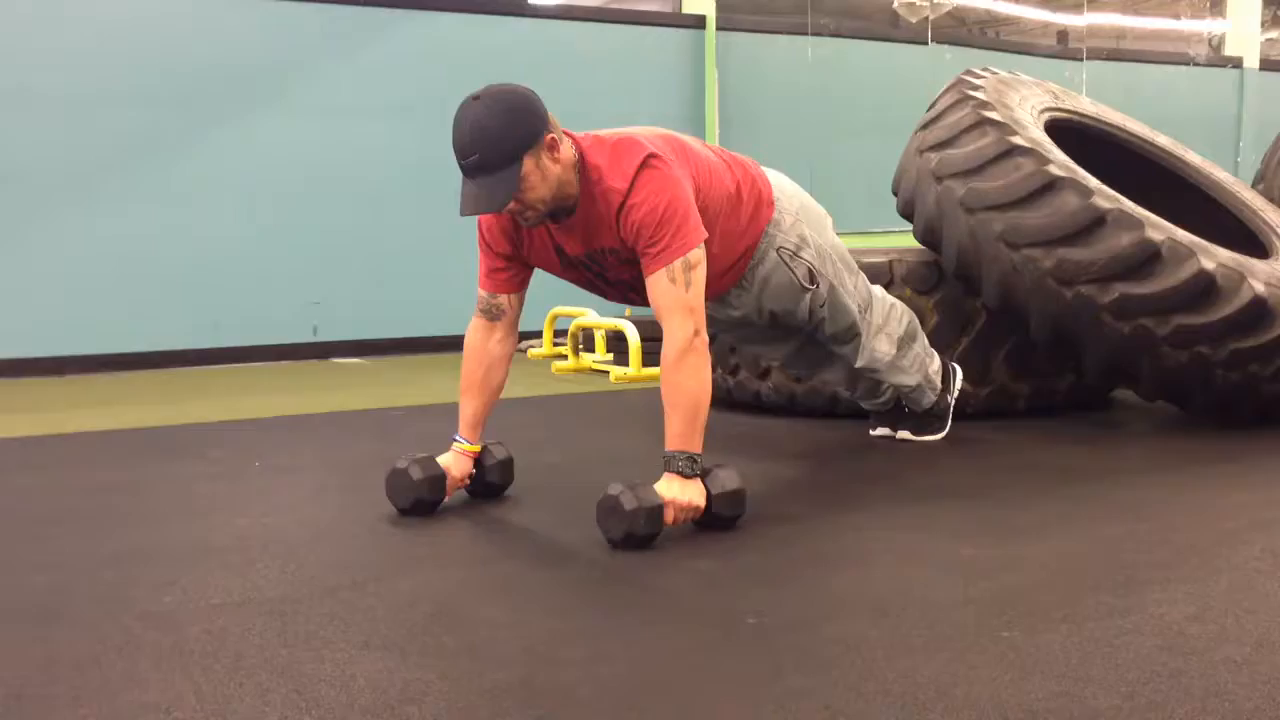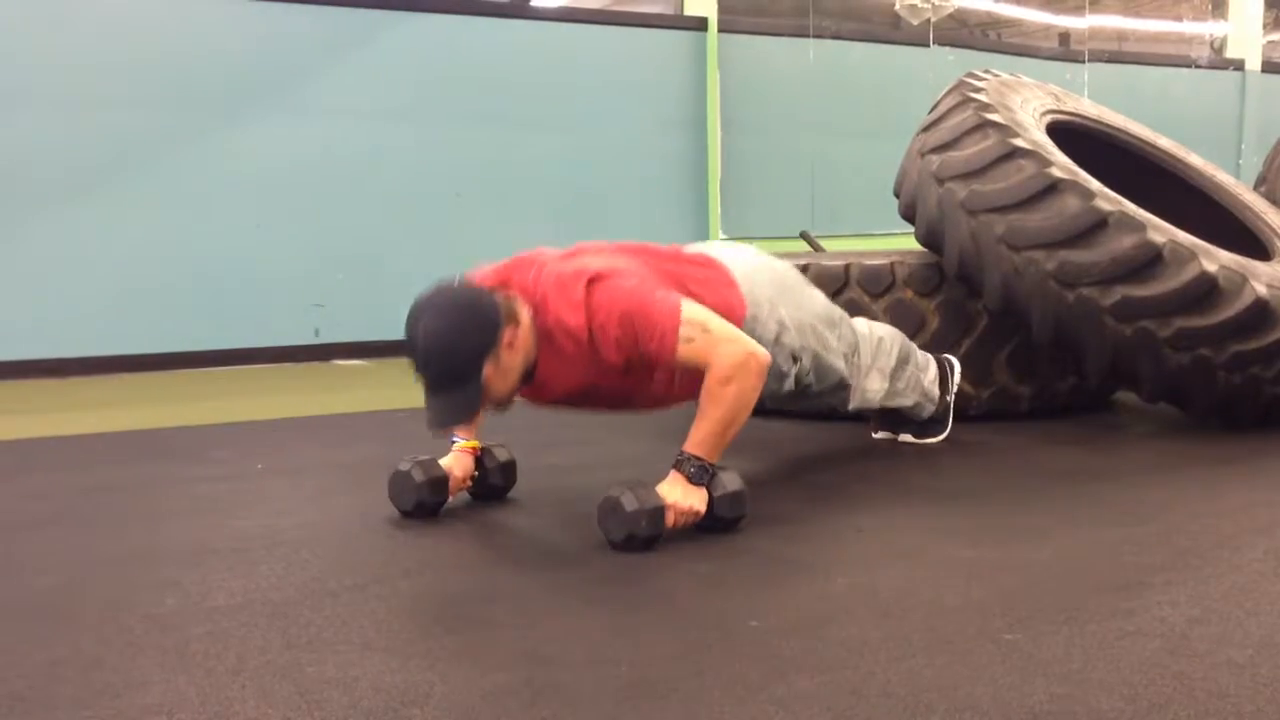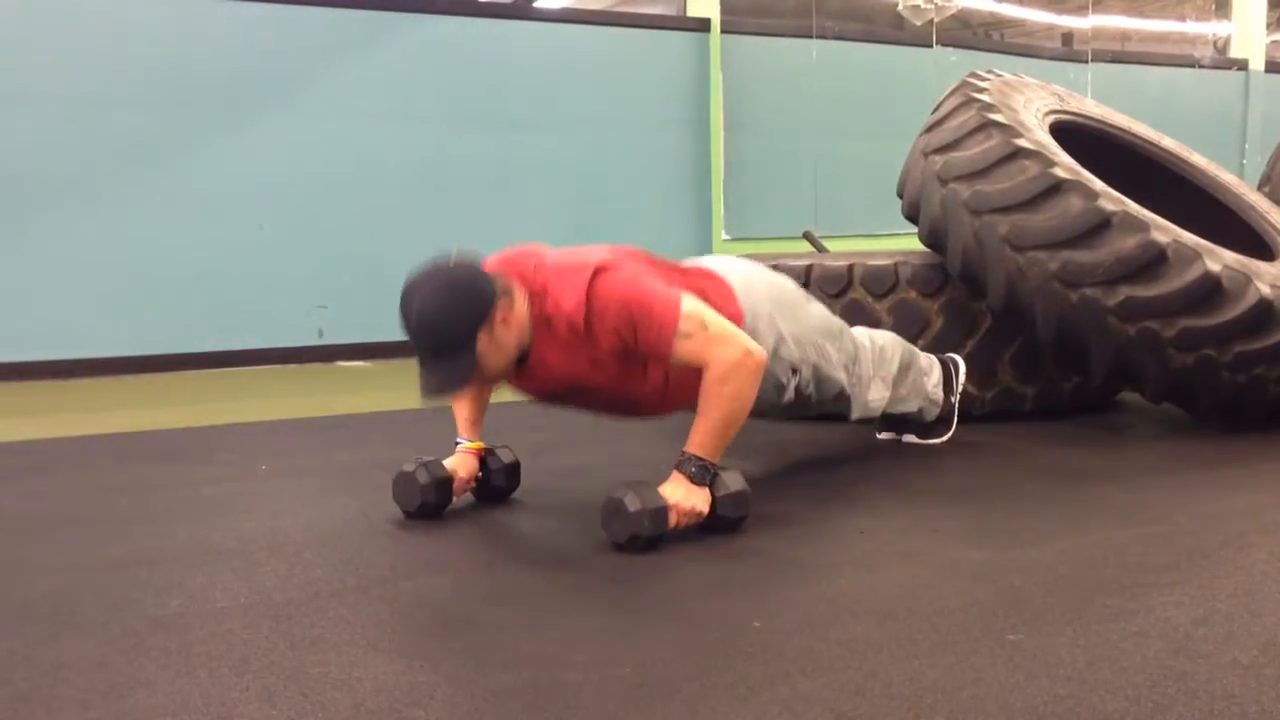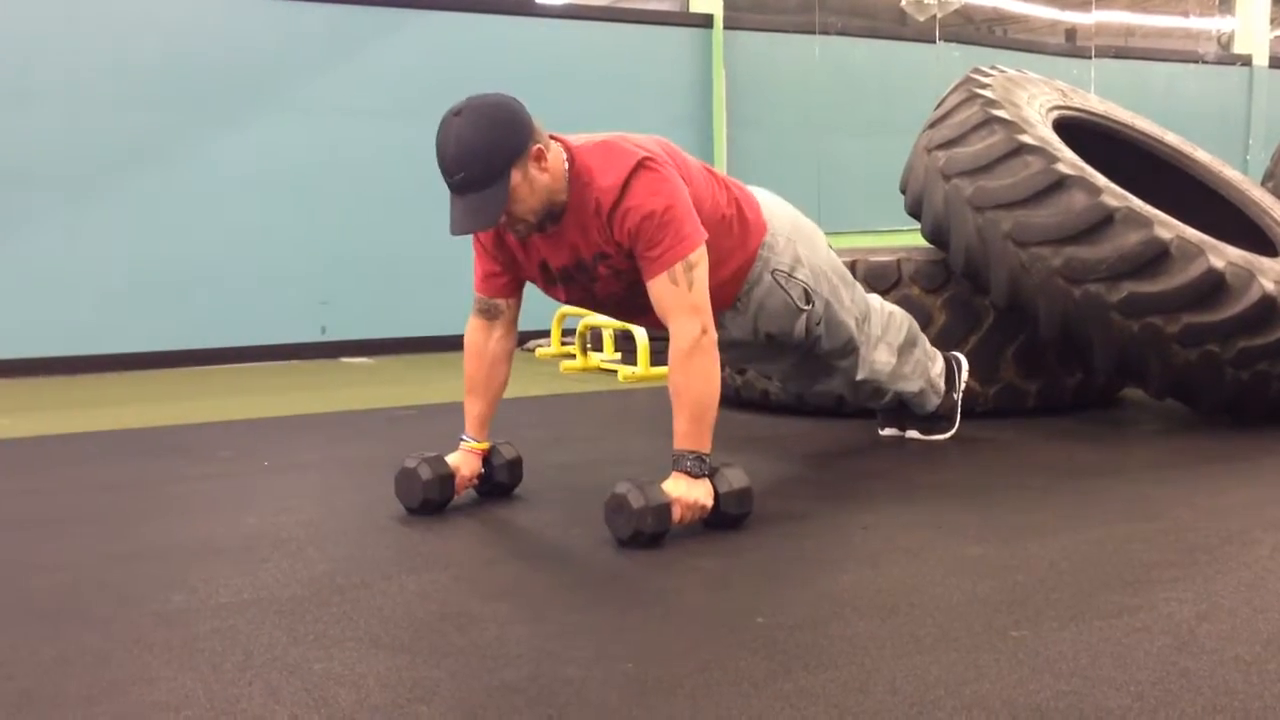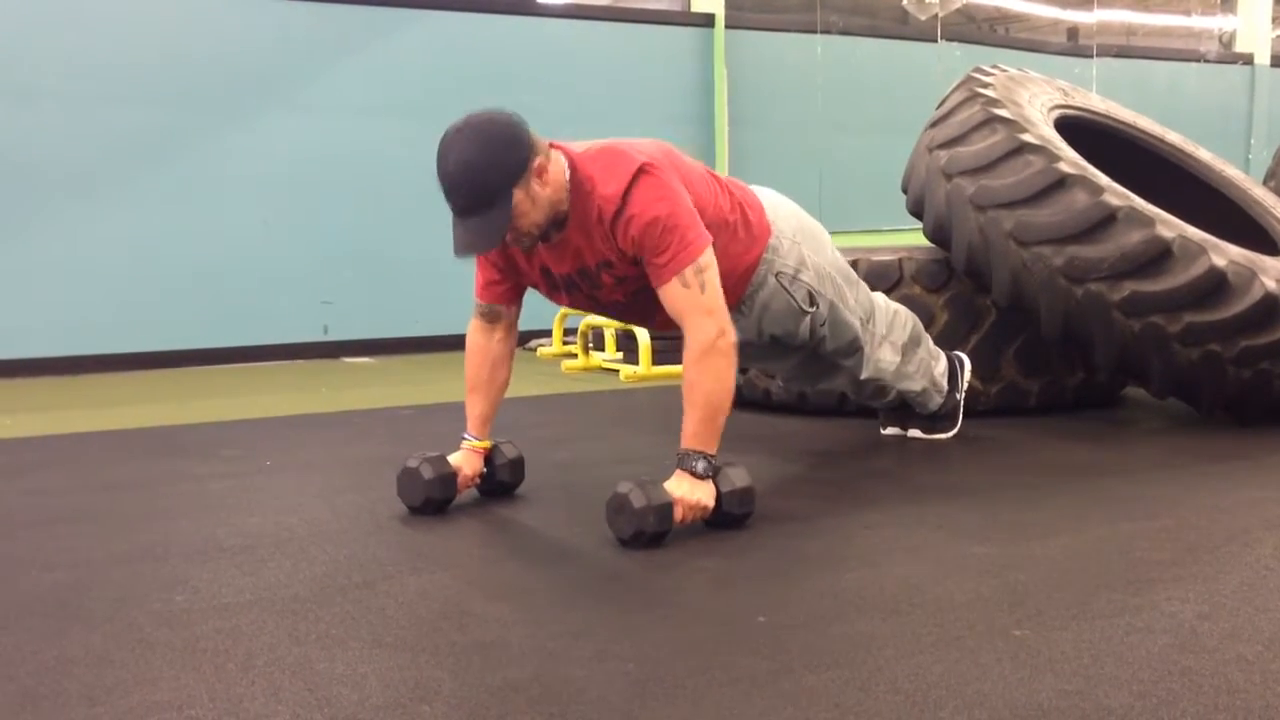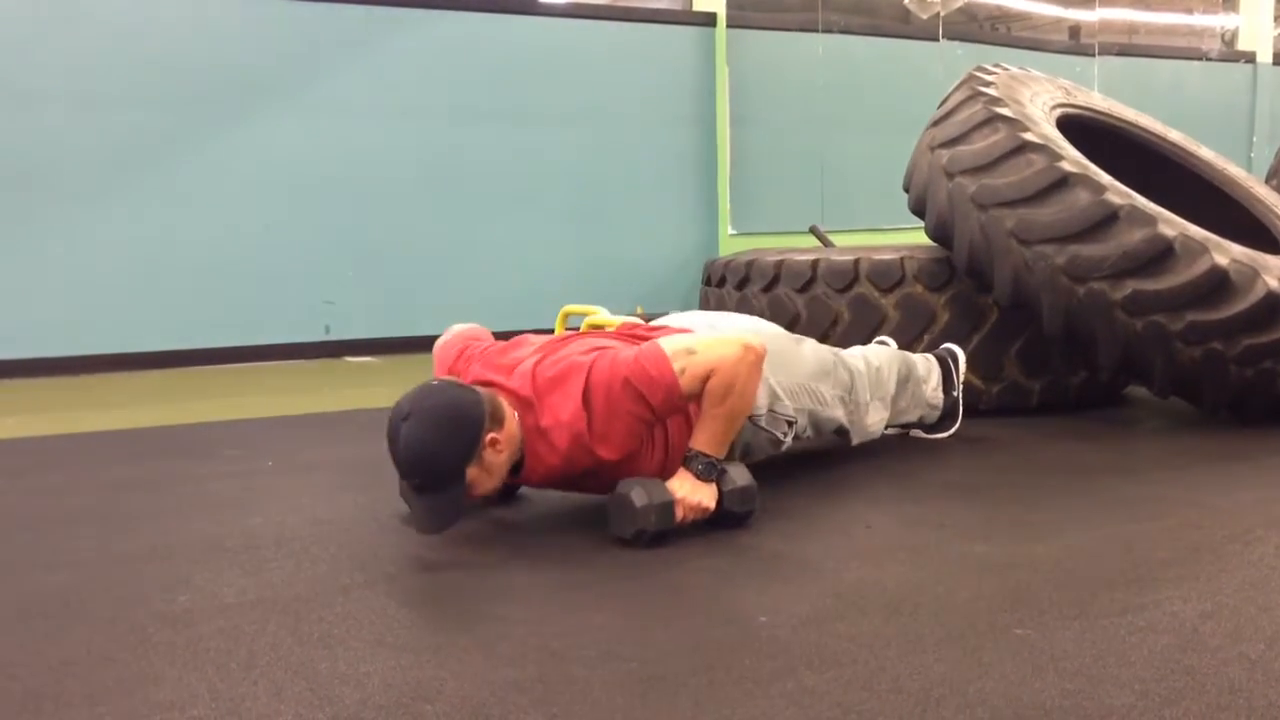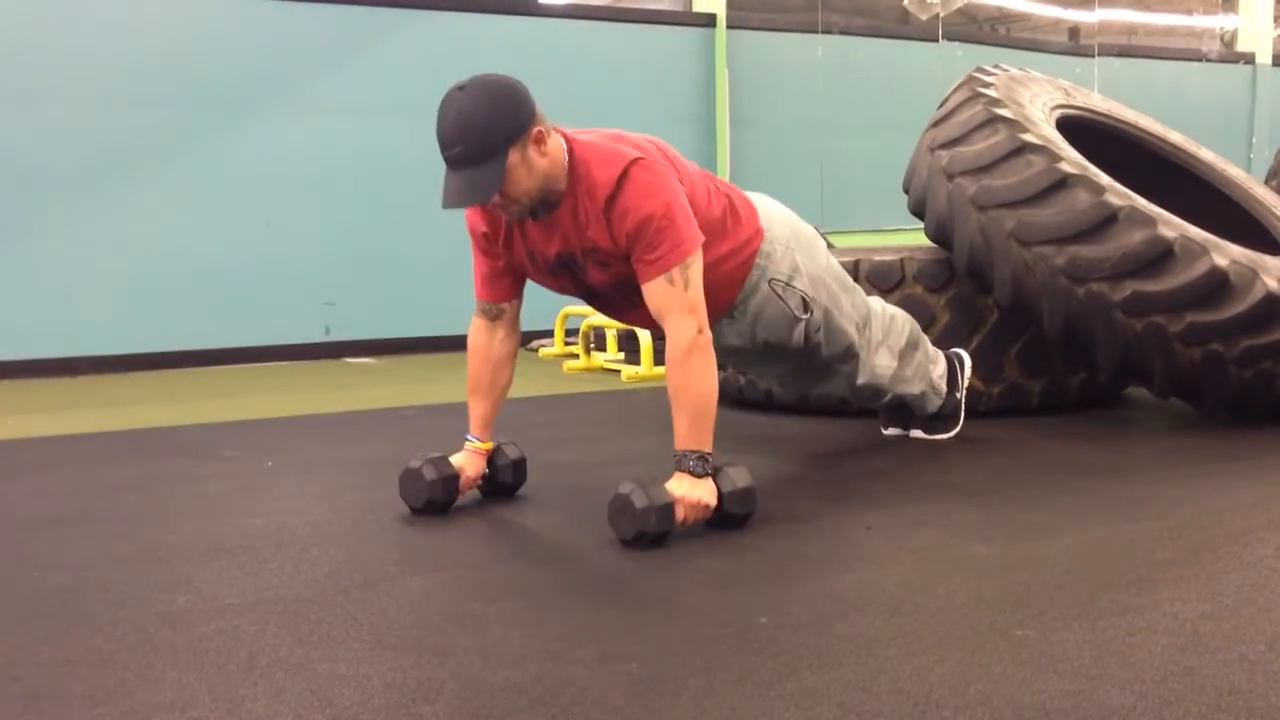
dt=0.7s
person 1, frame 1
left shoulder: (640, 183)
right shoulder: (506, 215)
left elbow: (686, 335)
right elbow: (493, 325)
left wrist: (682, 469)
right wrist: (465, 445)
left hip: (766, 235)
right hip: (709, 282)
left knee: (858, 329)
right knee: (814, 355)
left ankle: (930, 386)
right ankle: (891, 399)
person 1, frame 2
left shoulder: (600, 311)
right shoulder: (479, 304)
left elbow: (746, 361)
right elbow: (456, 367)
left wrist: (689, 474)
right wrist: (464, 444)
left hip: (744, 311)
right hip: (681, 291)
left knee: (849, 364)
right knee: (819, 384)
left ankle: (930, 382)
right ankle: (900, 399)
person 1, frame 3
left shoulder: (599, 300)
right shoulder: (478, 310)
left elbow: (743, 359)
right elbow: (460, 365)
left wrist: (693, 472)
right wrist: (468, 444)
left hip: (741, 323)
right hip: (678, 316)
left knee: (853, 374)
right knee: (829, 389)
left ankle: (933, 384)
right ankle: (912, 394)
person 1, frame 4
left shoulder: (634, 186)
right shoulder: (499, 214)
left elbow: (693, 332)
right elbow: (491, 323)
left wrist: (690, 468)
right wrist: (473, 444)
left hip: (763, 259)
right hip: (716, 306)
left knee: (862, 340)
right knee: (816, 368)
left ankle: (937, 381)
right ankle: (904, 397)
person 1, frame 5
left shoulder: (634, 197)
right shoulder: (504, 211)
left elbow: (712, 335)
right elbow: (493, 324)
left wrist: (694, 469)
right wrist: (475, 440)
left hip: (766, 257)
right hip: (707, 277)
left knee: (868, 339)
right knee: (826, 366)
left ankle: (938, 385)
right ankle: (905, 399)
person 1, frame 6
left shoulder: (586, 407)
right shoulder: (460, 373)
left elbow: (742, 353)
right elbow: (458, 333)
left wrist: (699, 470)
left hip: (739, 374)
right hip: (669, 349)
left knee: (846, 394)
left ankle: (935, 376)
right ankle: (875, 359)
person 1, frame 7
left shoulder: (630, 181)
right shoulder: (492, 212)
left elbow: (689, 332)
right elbow: (495, 324)
left wrist: (694, 467)
right wrist: (478, 443)
left hip: (759, 264)
right hip: (695, 295)
left knee: (862, 348)
left ankle: (939, 382)
right ankle: (908, 396)
